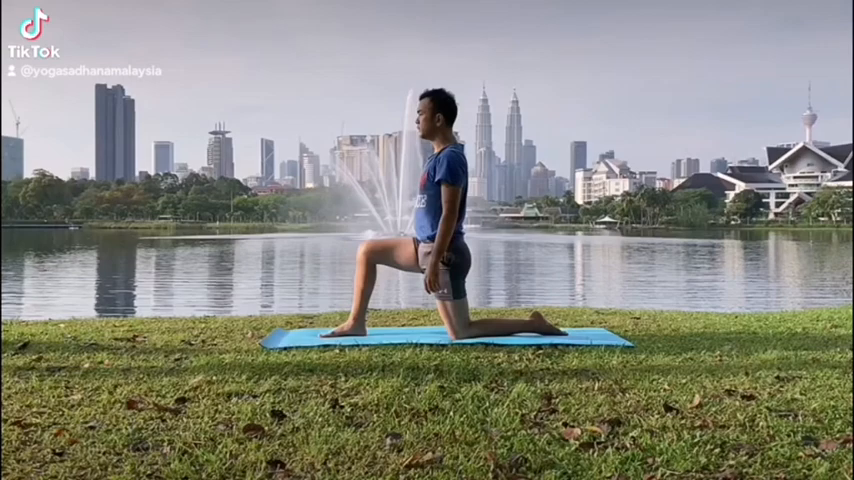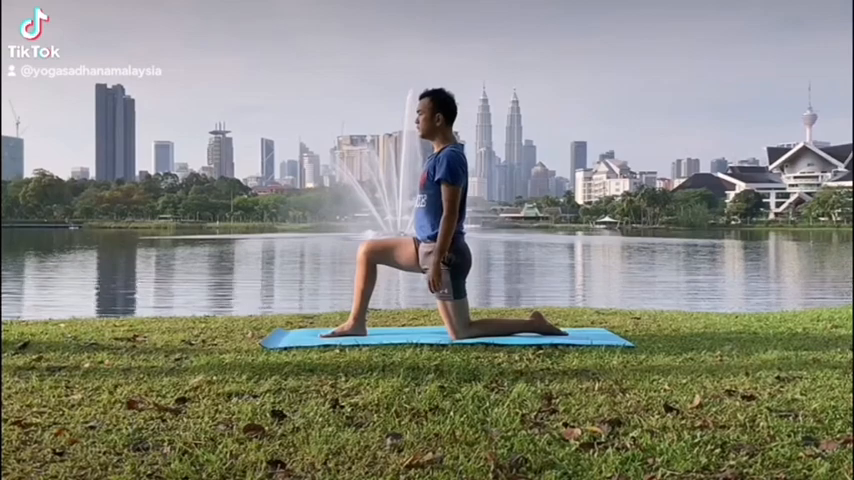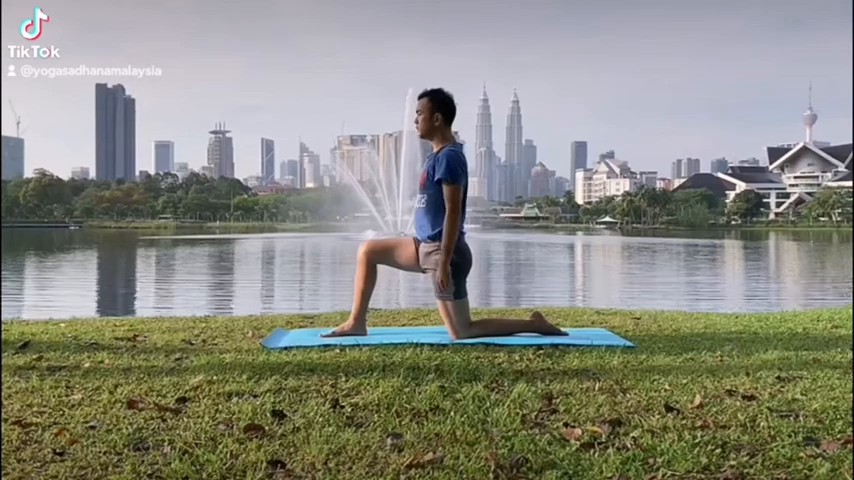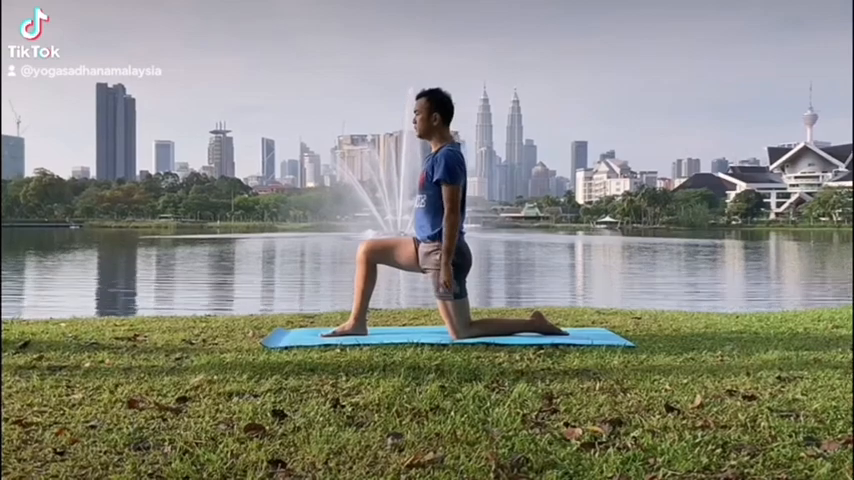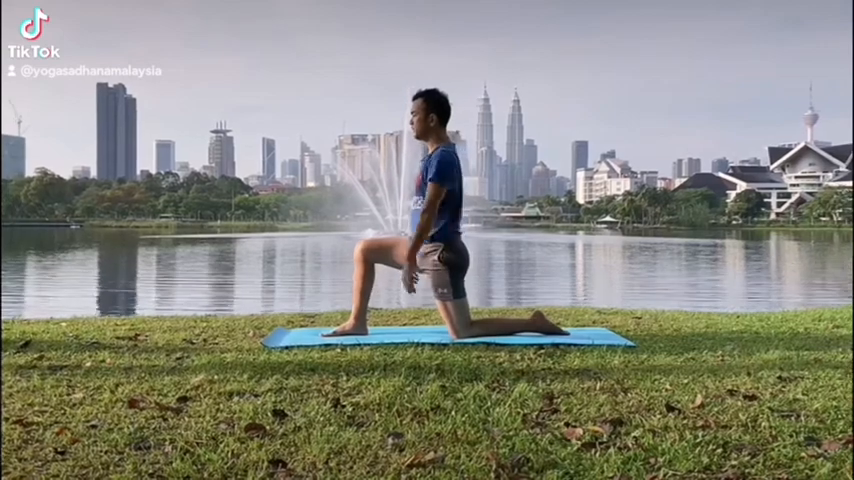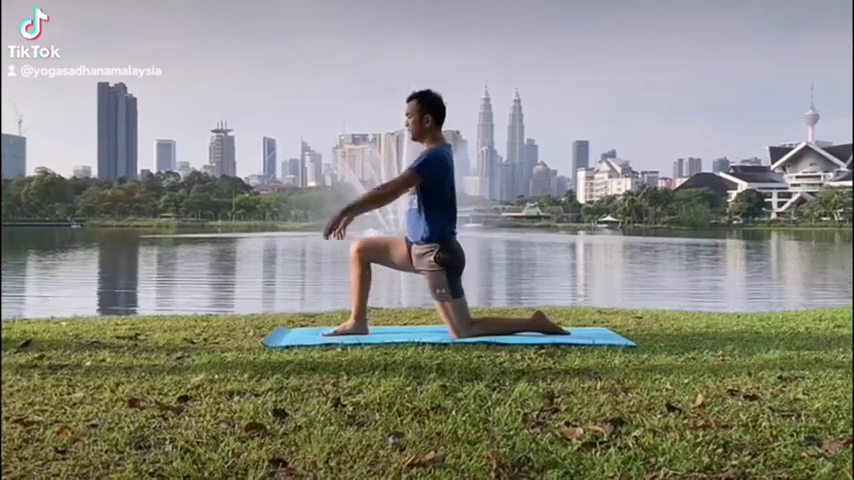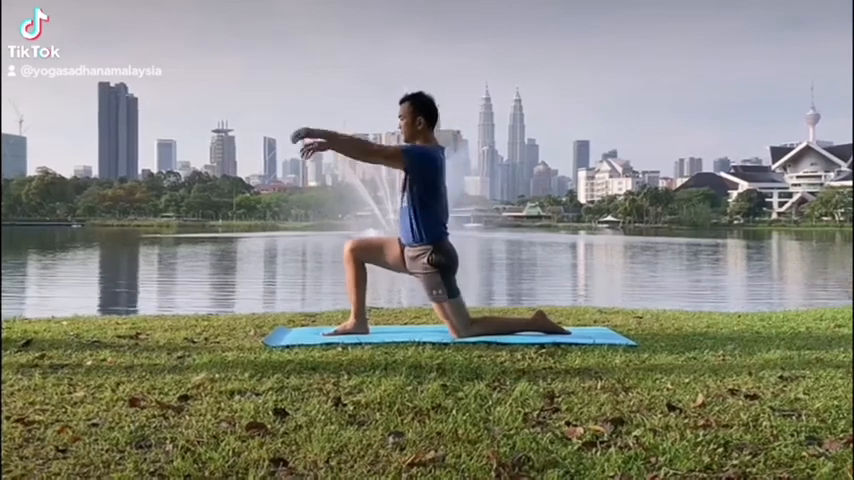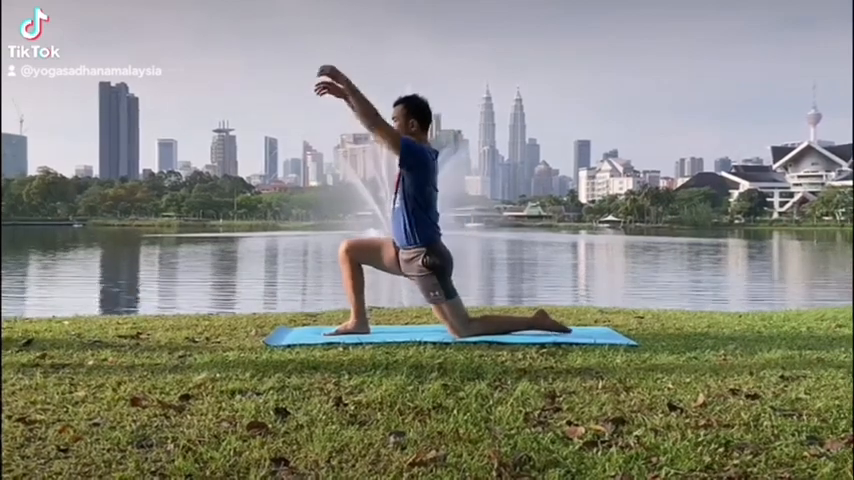
dt=0.2s
person 1, frame 1
left shoulder: (450, 158)
right shoulder: (440, 156)
left elbow: (449, 215)
left wrist: (433, 264)
left hip: (444, 253)
right hip: (425, 246)
left knee: (461, 332)
right knee: (367, 251)
left ankle: (532, 324)
right ankle: (356, 322)
person 1, frame 2
left shoulder: (450, 158)
right shoulder: (440, 155)
left elbow: (450, 214)
left wrist: (436, 264)
left hip: (444, 252)
right hip: (426, 245)
left knee: (461, 332)
right knee: (367, 251)
left ankle: (532, 324)
right ankle: (356, 323)
person 1, frame 3
left shoulder: (449, 157)
right shoulder: (439, 155)
left elbow: (453, 213)
left wrist: (443, 263)
left hip: (442, 251)
right hip: (425, 246)
left knee: (462, 332)
right knee: (367, 251)
left ankle: (533, 324)
right ankle: (356, 323)
person 1, frame 4
left shoulder: (447, 157)
right shoulder: (437, 155)
left elbow: (452, 213)
left wrist: (446, 264)
left hip: (441, 252)
right hip: (425, 246)
left knee: (462, 332)
right knee: (367, 250)
left ankle: (533, 324)
right ankle: (357, 322)
person 1, frame 5
left shoulder: (442, 158)
right shoulder: (436, 155)
left elbow: (429, 212)
left wrist: (409, 261)
right wrist: (412, 255)
left hip: (441, 253)
right hip: (426, 247)
left knee: (462, 331)
right knee: (363, 250)
left ankle: (533, 323)
right ankle: (357, 322)
person 1, frame 6
left shoulder: (434, 157)
right shoulder: (435, 154)
left elbow: (391, 191)
right elbow: (396, 190)
left wrist: (347, 212)
right wrist: (353, 211)
left hip: (437, 254)
right hip: (418, 246)
left knee: (463, 330)
right knee: (359, 249)
left ankle: (534, 323)
right ankle: (358, 321)
person 1, frame 7
left shoulder: (423, 155)
right shoulder: (427, 153)
left elbow: (371, 153)
right elbow: (374, 154)
left wrist: (324, 135)
right wrist: (329, 141)
left hip: (431, 256)
right hip: (412, 248)
left knee: (462, 329)
right knee: (353, 249)
left ankle: (532, 323)
right ankle: (357, 321)
person 1, frame 8
left shoulder: (416, 154)
right shoulder: (417, 155)
left elbow: (375, 124)
right elbow: (377, 125)
left wrist: (345, 81)
right wrist: (345, 93)
left hip: (425, 258)
right hip: (406, 251)
left knee: (464, 330)
right knee: (348, 250)
left ankle: (536, 322)
right ankle: (358, 321)
